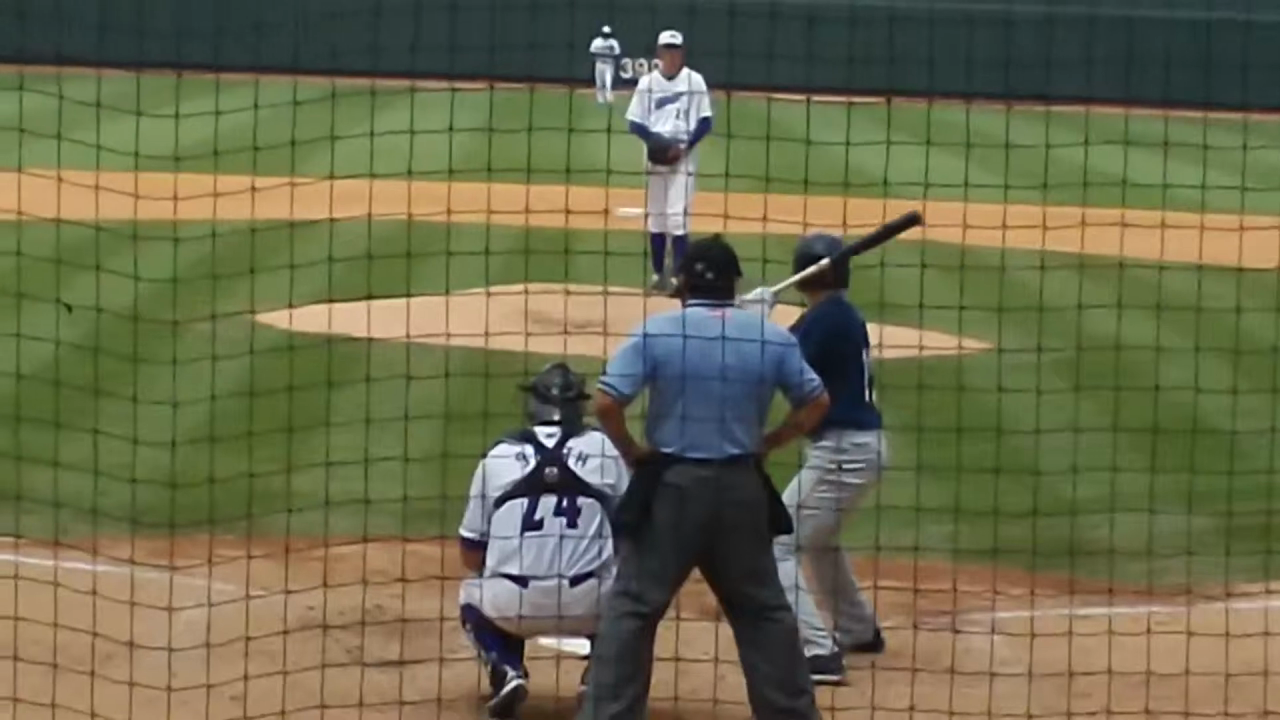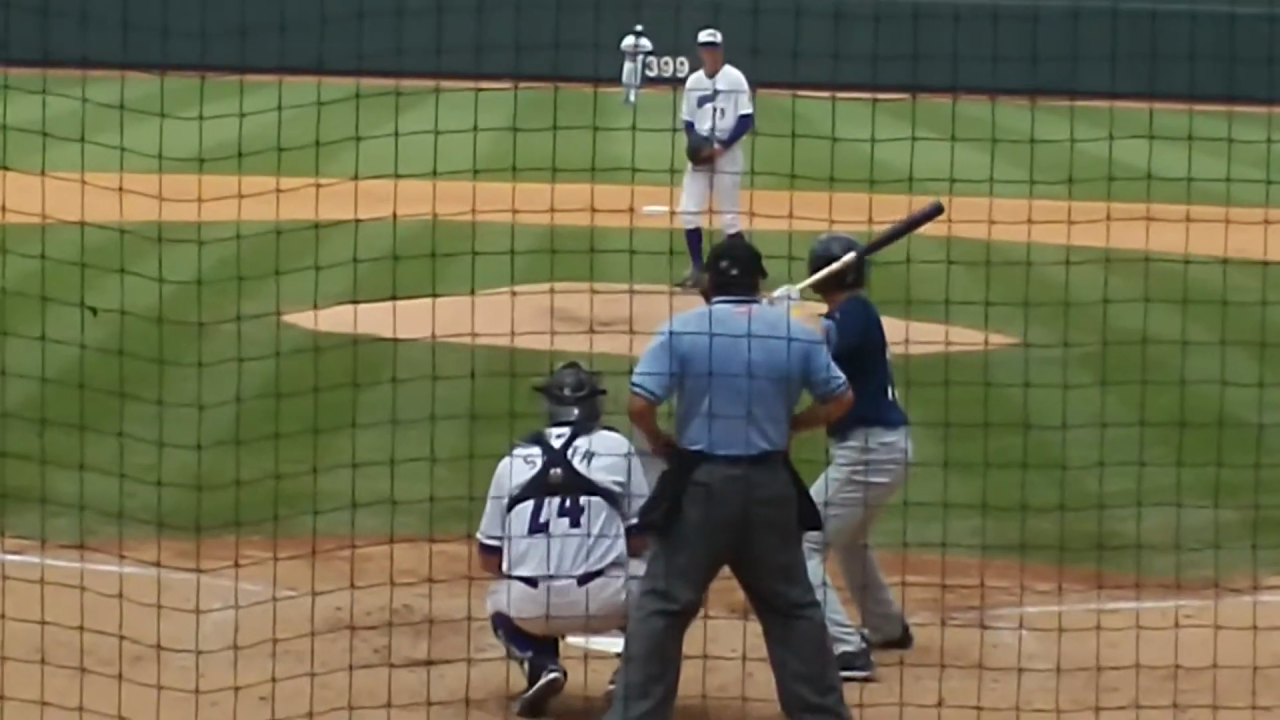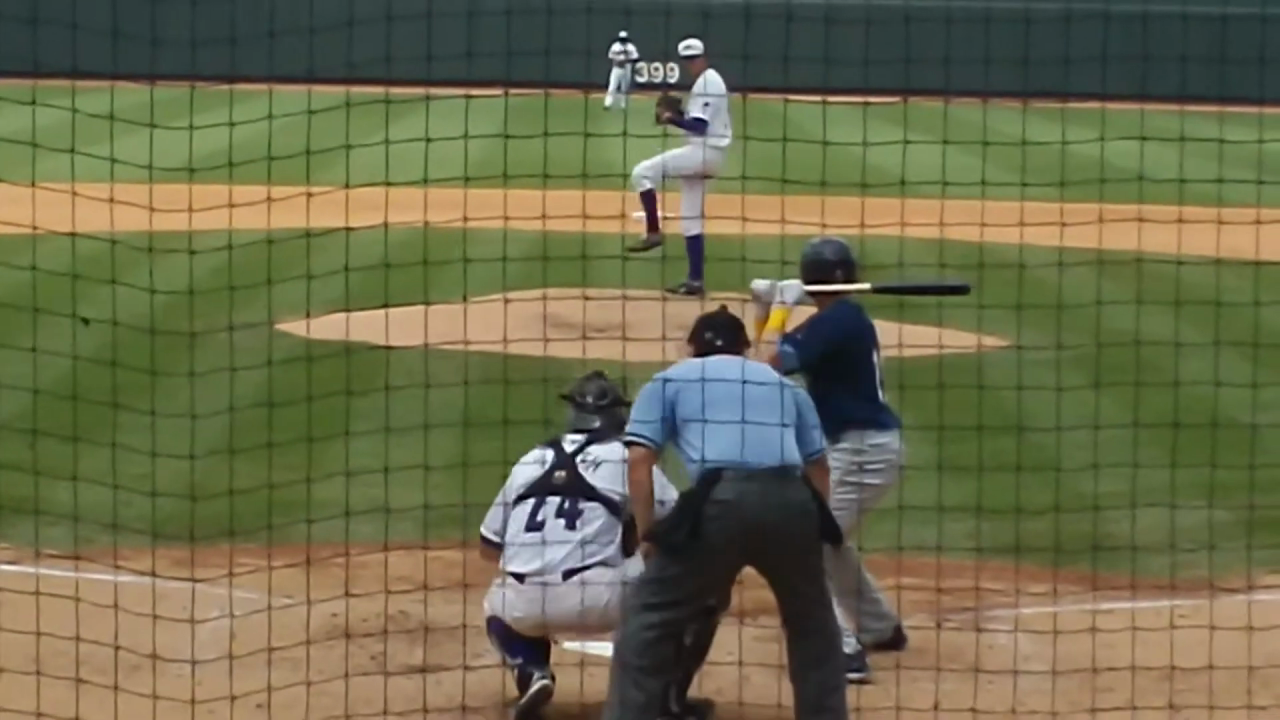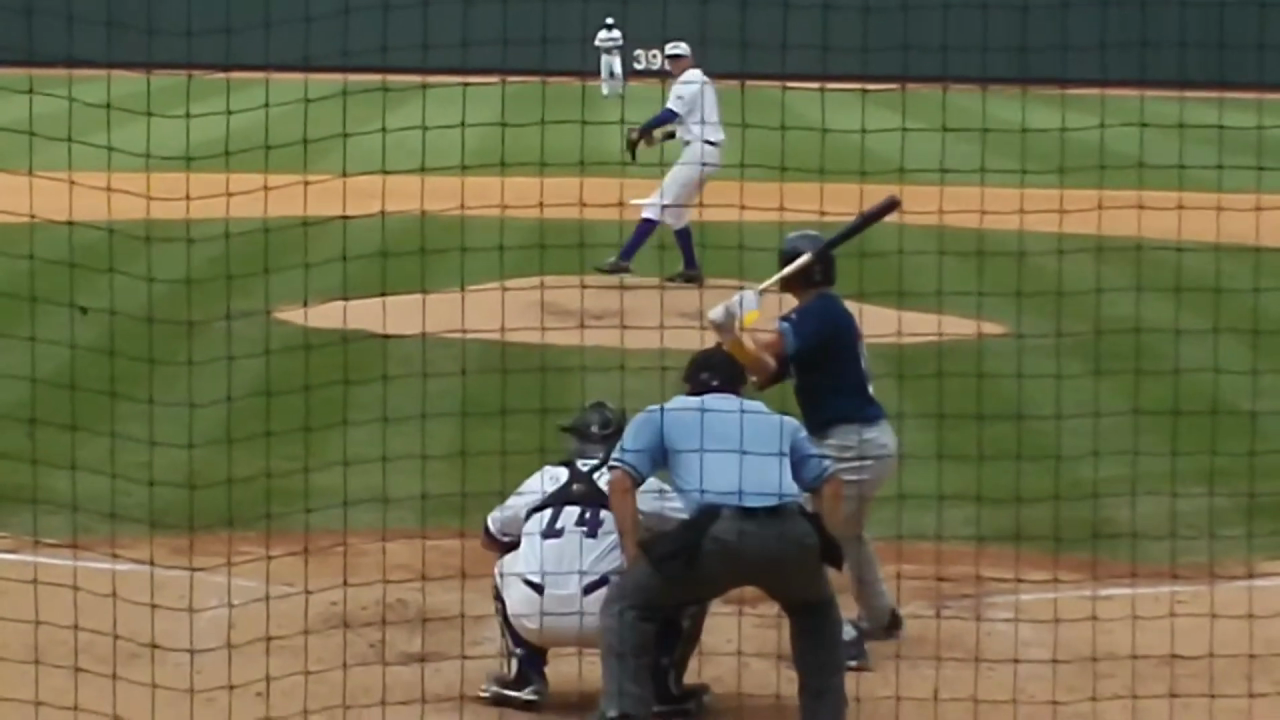
dt=0.7s
person 1, frame 1
left shoulder: (824, 318)
right shoulder: (845, 315)
left hip: (839, 450)
right hip: (859, 444)
left knee: (779, 546)
right knee: (818, 540)
left ankle: (820, 653)
right ankle: (859, 631)
person 1, frame 2
left shoulder: (853, 314)
right shoulder: (858, 313)
left hip: (867, 449)
right hip: (880, 444)
left knee: (804, 542)
right knee: (848, 536)
left ankle: (850, 651)
right ankle: (888, 627)
person 1, frame 3
left shoulder: (834, 321)
right shoulder: (848, 318)
left elbow: (768, 365)
right elbow: (780, 360)
left wrist: (779, 310)
right wrist: (768, 309)
left hip: (859, 451)
right hip: (869, 446)
left ankle: (845, 654)
right ankle: (881, 628)
person 1, frame 4
left shoulder: (820, 310)
right shoulder: (823, 313)
left elbow: (771, 343)
right elbow: (766, 373)
left wrist: (749, 312)
right wrist: (729, 333)
left hip: (852, 445)
right hip: (864, 440)
right knee: (841, 529)
left ankle: (843, 642)
right ankle: (878, 615)
person 2, frame 1
left shoulder: (655, 332)
right shoulder: (773, 337)
left elbow: (605, 403)
right elbow: (816, 403)
left wrist: (632, 451)
right wrist: (766, 443)
left hip: (672, 485)
right hip: (742, 487)
left knee: (631, 605)
right knee: (765, 608)
person 2, frame 2
left shoulder: (681, 329)
right shoulder: (800, 334)
left elbow: (640, 406)
right elbow: (839, 402)
left wrist: (664, 445)
left hip: (703, 482)
right hip: (772, 484)
left knee: (662, 605)
right knee: (793, 606)
person 2, frame 3
left shoulder: (669, 379)
right shoulder: (784, 384)
left elbow: (639, 458)
right elbow: (817, 465)
left wrist: (649, 533)
right wrist: (808, 518)
left hip: (721, 500)
right hip: (790, 499)
left knee: (650, 610)
right knee: (812, 617)
person 2, frame 4
left shoulder: (659, 417)
right shoulder: (780, 422)
left elbow: (620, 481)
right elbow: (828, 486)
left wrist: (635, 560)
right wrist: (817, 550)
left hip: (719, 535)
right hip: (790, 537)
left knee: (626, 602)
right knee: (816, 609)
person 3, frame 1
left shoulder: (499, 455)
right shoulder: (602, 448)
left elbow: (471, 555)
left hip: (510, 603)
right hip: (586, 602)
left knee: (473, 595)
left ankle: (506, 673)
person 3, frame 2
left shoulder: (514, 459)
right shoulder: (613, 445)
left elbow: (490, 559)
right elbow: (645, 532)
left hip: (529, 606)
right hip: (602, 599)
left knee: (501, 601)
left ankle: (541, 666)
person 3, frame 3
left shoulder: (530, 460)
right shoulder: (623, 457)
left elbow: (490, 548)
right wrist: (634, 543)
left hip: (523, 606)
right hip: (593, 599)
left knee: (499, 605)
left ankle: (531, 672)
person 3, frame 4
left shoulder: (541, 479)
right shoulder: (637, 482)
left elbow: (491, 538)
left hip: (530, 615)
right hip: (602, 615)
left knee: (508, 571)
left ankle: (525, 678)
right ankle: (663, 686)
person 4, frame 1
left shoulder: (695, 80)
right shoulder: (647, 82)
left elbow: (705, 121)
right elbow: (635, 122)
left wrist: (686, 146)
right wrist: (654, 142)
left hip: (683, 157)
left knee: (677, 217)
right knee: (655, 216)
right ankle: (658, 273)
person 4, frame 2
left shoulder: (735, 78)
right shoulder: (693, 80)
left elbow: (746, 120)
left wrist: (723, 146)
left hip: (727, 154)
left knee: (729, 216)
right knee: (688, 211)
right ankle: (697, 269)
person 4, frame 3
left shoulder: (708, 82)
right shoulder: (707, 81)
left elbow: (698, 125)
left wrist: (672, 119)
right wrist: (675, 118)
left hip: (705, 152)
right hip: (705, 153)
left knee: (642, 172)
right knee: (691, 217)
left ankle: (654, 232)
right ankle: (695, 279)
person 4, frame 4
left shoulder: (688, 81)
right shoulder: (702, 82)
left elbow: (671, 114)
left wrist: (642, 129)
right wrist: (665, 135)
left hip: (699, 153)
right hip: (706, 154)
left knee: (658, 205)
right knee: (676, 212)
left ankle: (624, 260)
right ankle: (691, 270)
